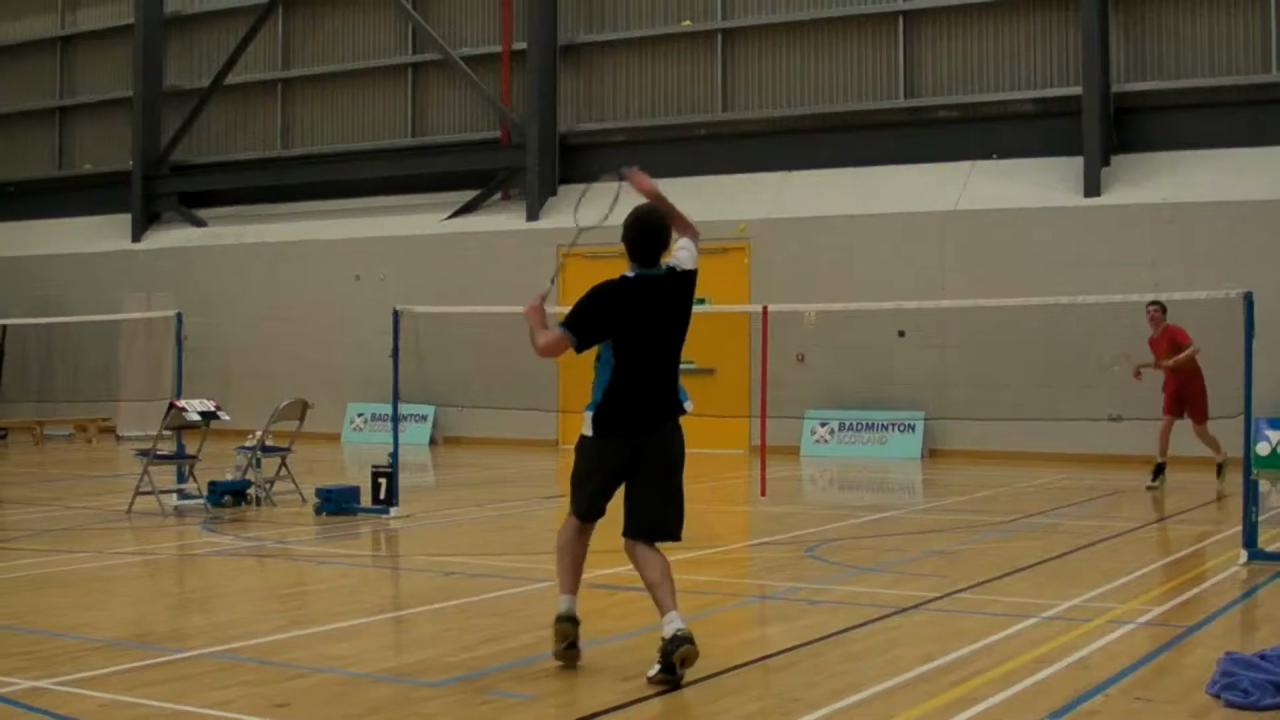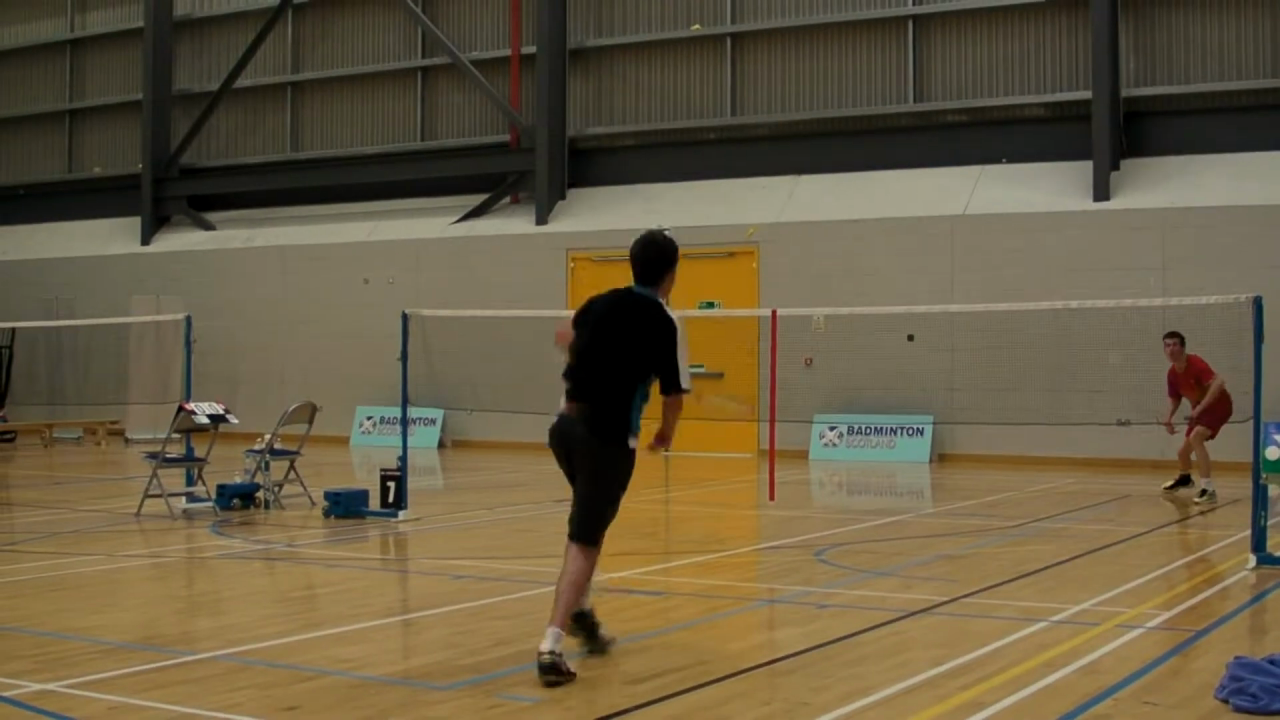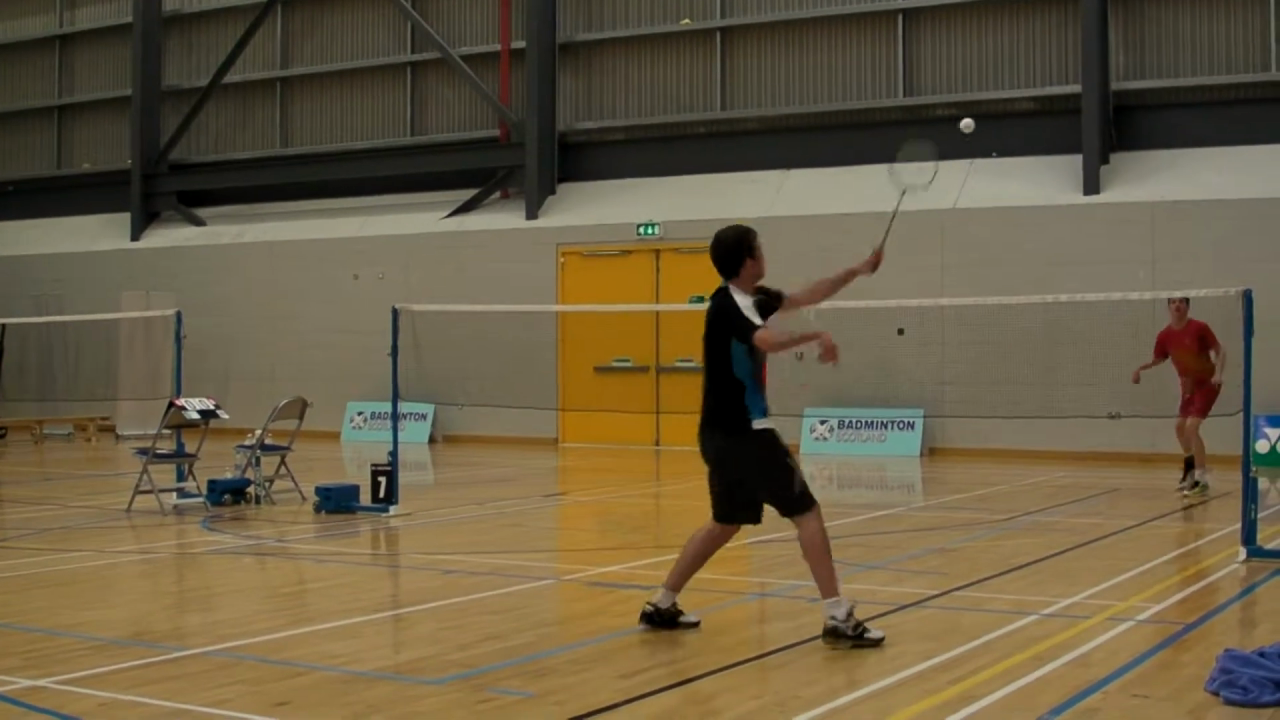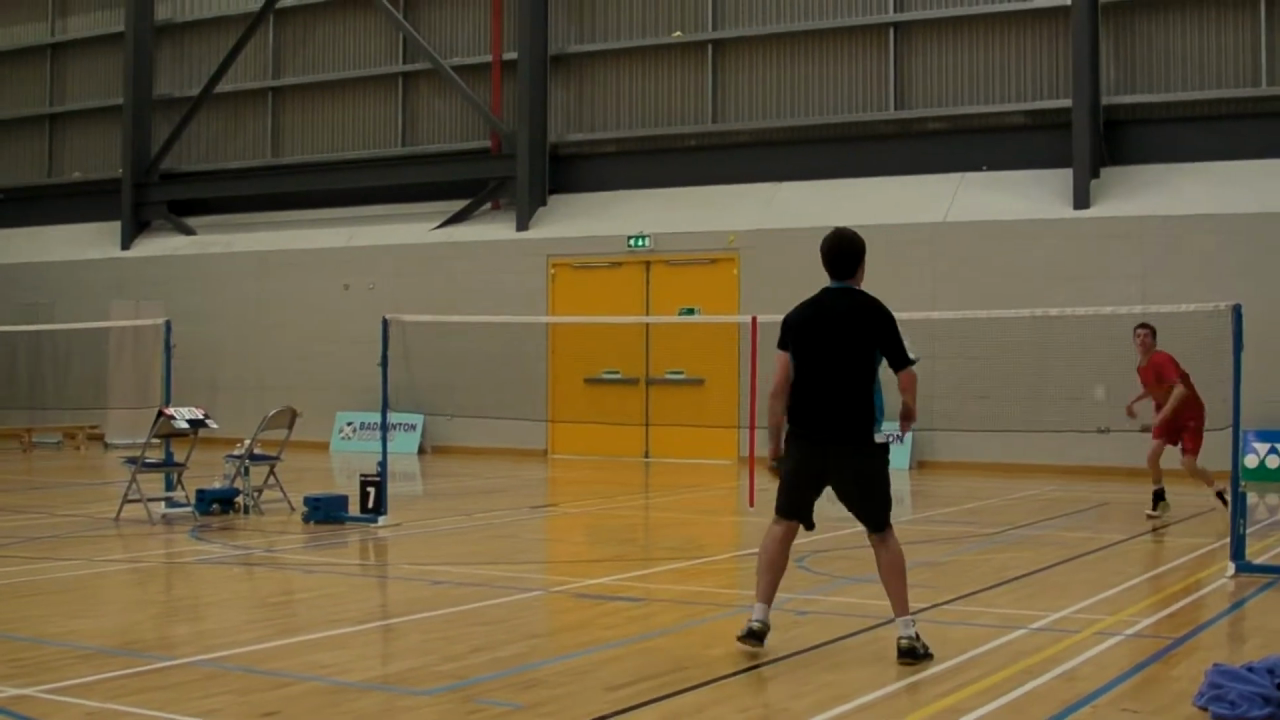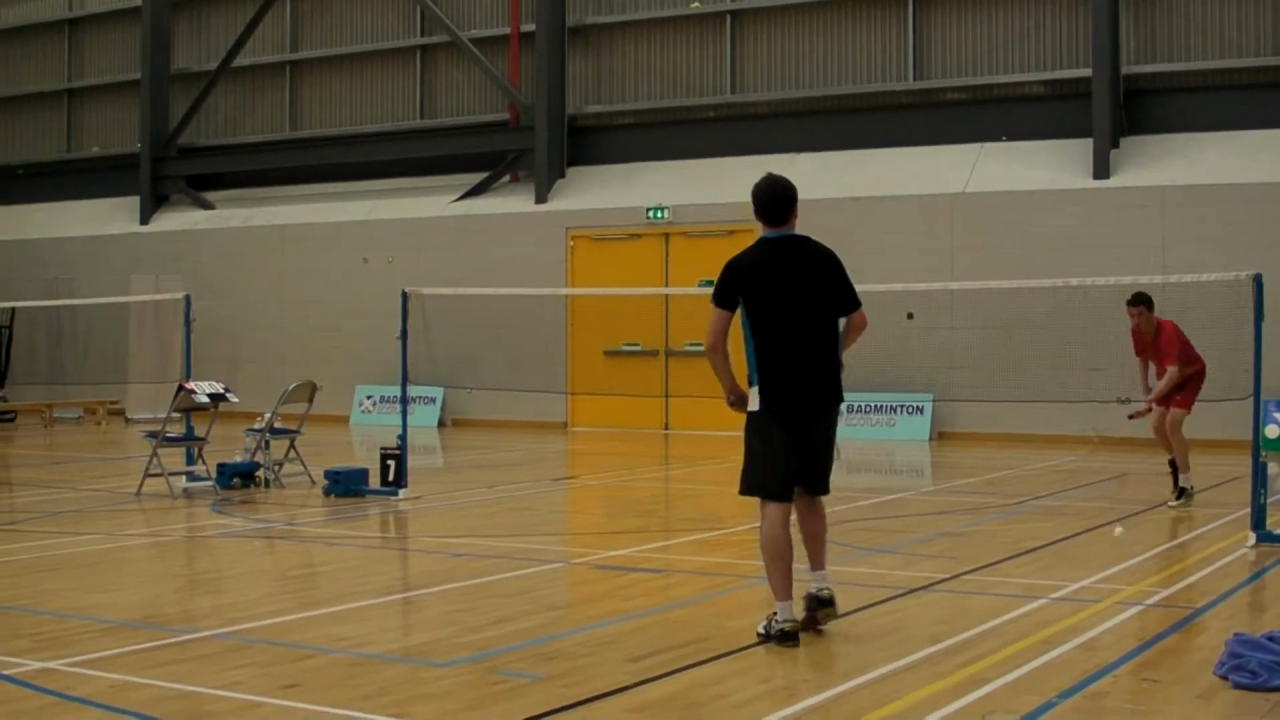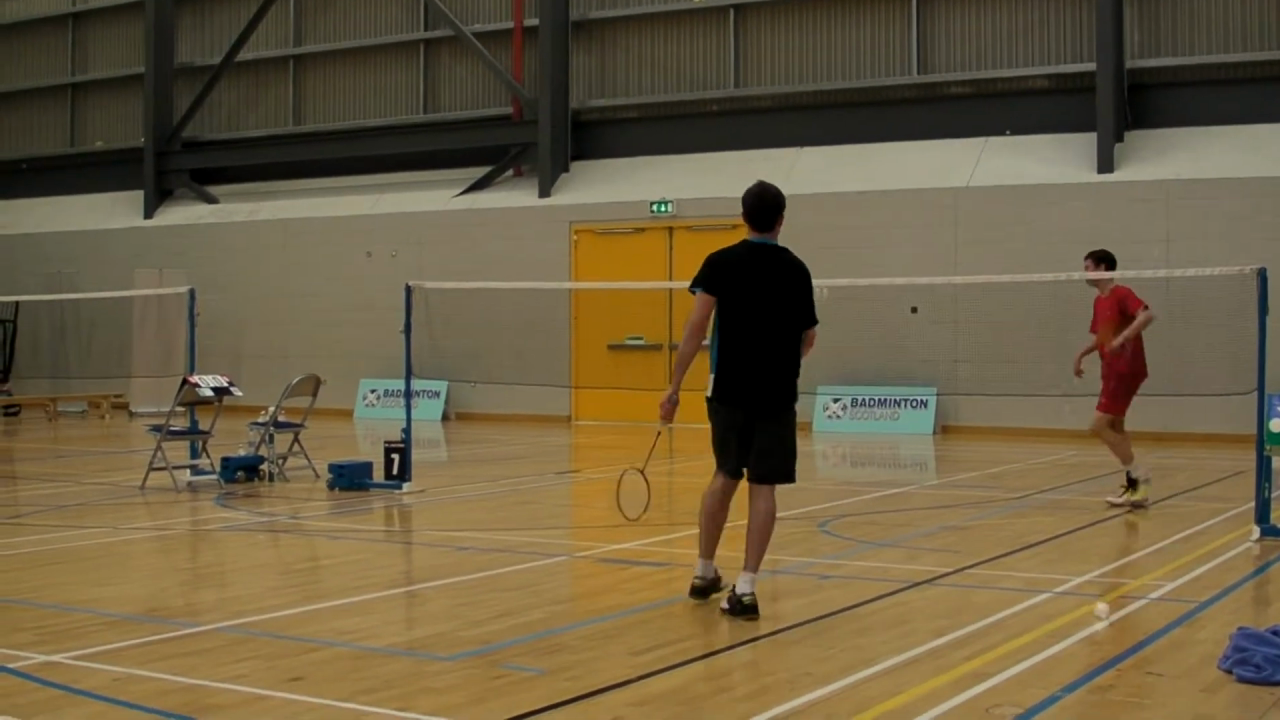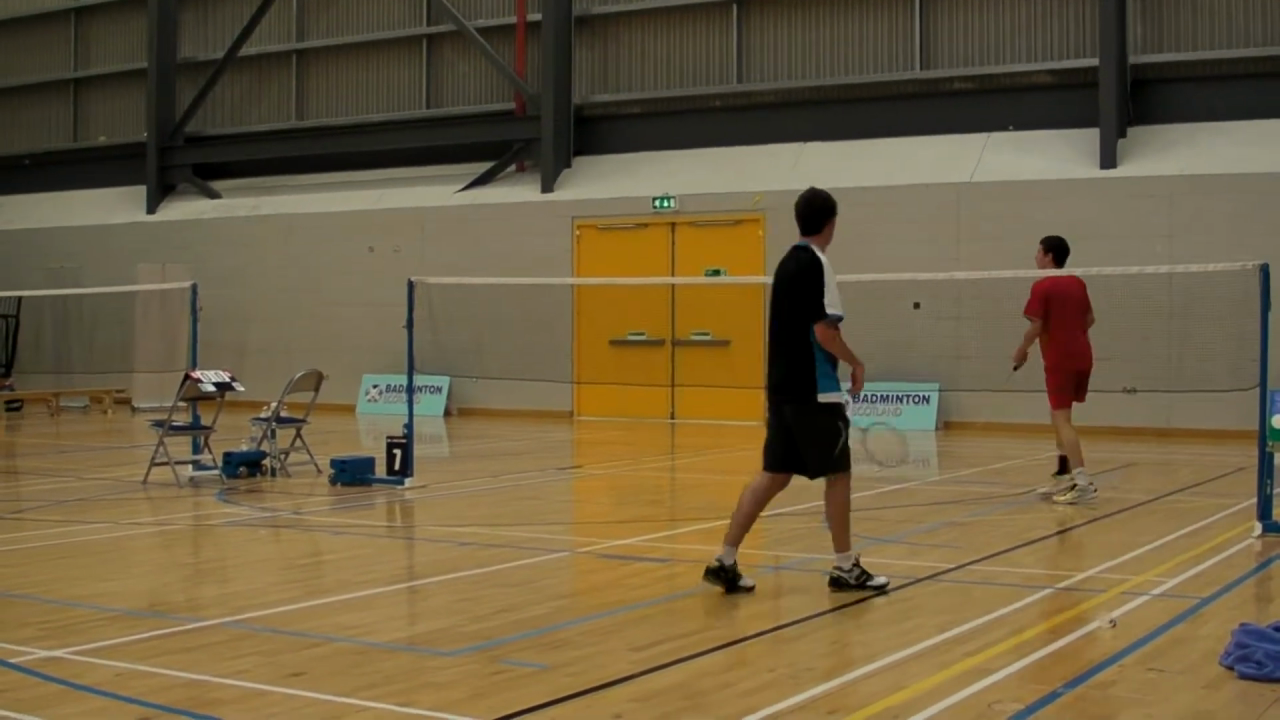
dt=0.7s
person 1, frame 1
left shoulder: (608, 296)
right shoulder: (679, 283)
left elbow: (549, 347)
right elbow: (689, 235)
left wrist: (535, 313)
right wrist: (655, 196)
left hip: (608, 431)
right hip: (661, 433)
left knee: (579, 521)
right knee: (641, 542)
left ankle: (567, 615)
right ankle: (674, 628)
person 1, frame 2
left shoulder: (601, 303)
right shoulder: (664, 324)
left elbow: (564, 344)
right elbow: (675, 397)
right wrist: (665, 432)
left hip: (567, 429)
right hip: (609, 441)
left knee: (585, 534)
right knee: (584, 545)
left ankle: (580, 611)
right ankle: (552, 647)
person 1, frame 3
left shoulder: (743, 300)
right shoulder: (730, 304)
left elbow: (803, 297)
right elbow: (767, 342)
left wrist: (857, 270)
right wrist: (816, 336)
left hip: (721, 434)
right hip: (742, 433)
left knee: (724, 523)
right knee: (807, 512)
left ankle: (661, 604)
right ankle: (838, 618)
person 1, frame 4
left shoulder: (799, 315)
right shoulder: (874, 312)
left elbow: (780, 386)
right elbow: (907, 380)
left wrist: (772, 445)
right wrist: (909, 410)
left hip: (804, 439)
right hip: (860, 441)
left knee: (783, 523)
right knee: (883, 535)
left ankle: (759, 616)
right ankle: (907, 635)
person 1, frame 5
left shoulder: (740, 267)
right shoulder: (823, 258)
left elbow: (715, 342)
right elbow: (857, 321)
left wrist: (731, 387)
left hip: (772, 401)
right hip: (822, 396)
left knee: (774, 505)
right knee: (808, 495)
left ankle: (784, 616)
right ankle: (820, 588)
person 1, frame 6
left shoulder: (721, 262)
right shoulder: (796, 270)
left elbow: (696, 327)
right elbow: (808, 339)
left wrist: (673, 387)
left hip: (728, 392)
right hip: (777, 396)
left knee: (725, 477)
right knee: (763, 489)
left ankle: (704, 571)
right ankle: (745, 588)
person 1, frame 7
left shoulder: (787, 263)
right shoulder: (815, 264)
right elbow: (824, 333)
right wrist: (855, 363)
left hip: (782, 388)
right hip: (814, 390)
left knee: (772, 476)
right knee: (838, 474)
left ankle: (725, 560)
right ankle: (844, 566)
person 2, frame 1
left shoulder: (1174, 331)
right shoulder: (1152, 341)
left elbow: (1195, 348)
left wrist: (1173, 361)
right wrist: (1142, 365)
left hip: (1193, 384)
right hip: (1173, 386)
left knee: (1201, 432)
right knee: (1165, 428)
left ankle: (1220, 458)
right ankle: (1159, 469)
person 2, frame 2
left shoulder: (1196, 364)
right shoulder: (1172, 373)
left elbow: (1218, 384)
right elbow: (1175, 398)
left wrist: (1198, 409)
right wrist: (1168, 417)
left hip: (1219, 407)
right hip: (1200, 412)
left knee: (1196, 438)
right knee: (1183, 451)
left ankle: (1208, 489)
right ankle: (1184, 478)
person 2, frame 3
left shoulder: (1199, 328)
right shoulder: (1164, 334)
left elbow: (1219, 350)
right elbow: (1159, 358)
left wrist: (1218, 373)
right wrist: (1140, 368)
left hip: (1206, 385)
right hip: (1188, 386)
left knee: (1191, 427)
right knee: (1180, 428)
left ankle: (1201, 480)
right ankle: (1190, 466)
person 2, frame 4
left shoulder: (1163, 360)
right shoulder: (1141, 367)
left elbow: (1180, 389)
left wrist: (1161, 416)
right wrist: (1133, 402)
left hip: (1190, 413)
right hip: (1167, 416)
left knee: (1188, 466)
right knee: (1152, 455)
left ankle: (1219, 490)
right ankle: (1159, 499)
person 2, frame 5
left shoulder: (1168, 331)
right shoulder: (1136, 331)
left elbow: (1173, 371)
right elbow: (1142, 356)
left wrist: (1153, 398)
right wrist: (1144, 383)
left hip: (1190, 375)
right hip: (1168, 379)
left knee: (1173, 423)
right knee: (1157, 425)
left ankle: (1185, 487)
right ankle: (1177, 466)
person 2, frame 6
left shoulder: (1122, 294)
right shoulder: (1098, 301)
left elbow: (1148, 315)
left wrist: (1122, 338)
right wrist: (1081, 355)
left hip: (1126, 370)
right hip: (1114, 371)
left knee: (1099, 425)
right knee: (1115, 427)
left ankle: (1138, 476)
right ankle: (1133, 487)
person 2, frame 7
left shoulder: (1042, 287)
right shoulder: (1078, 284)
left elbow: (1035, 328)
right elbow: (1090, 319)
left wrist: (1021, 351)
left hip: (1059, 361)
right hip: (1082, 359)
left knee: (1062, 420)
right knee: (1060, 418)
left ankle: (1082, 483)
right ankle: (1064, 474)
